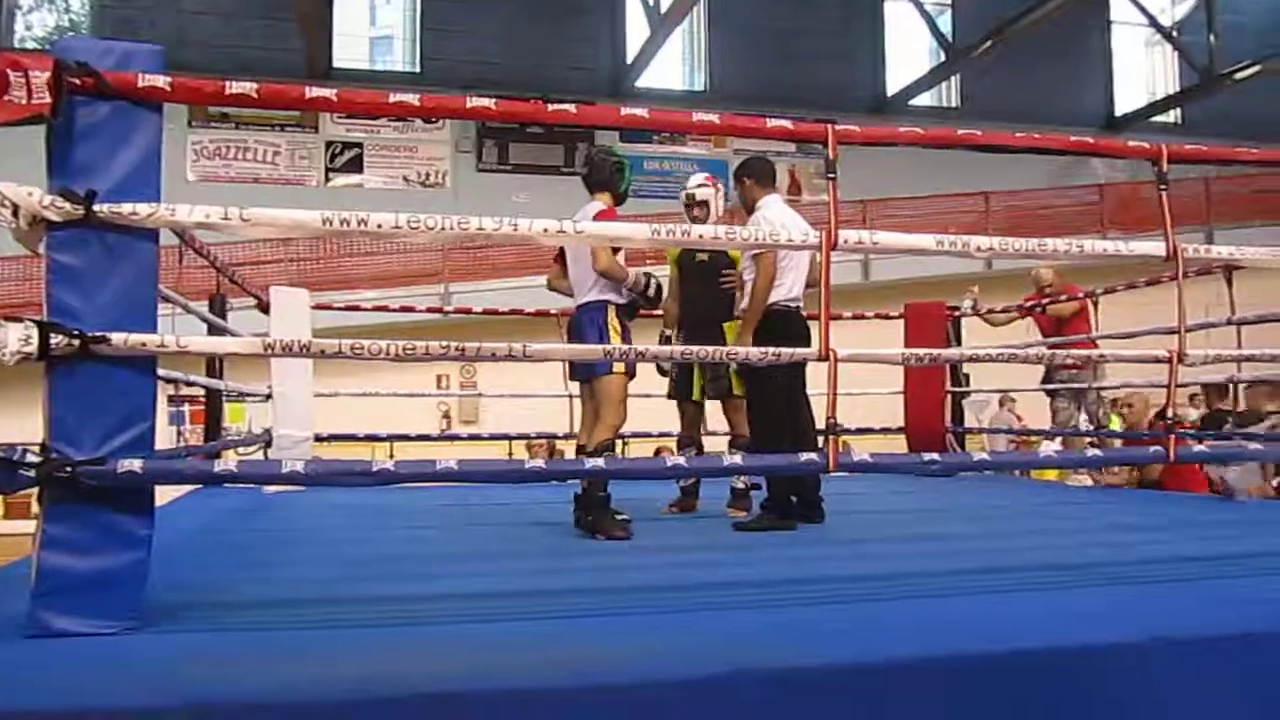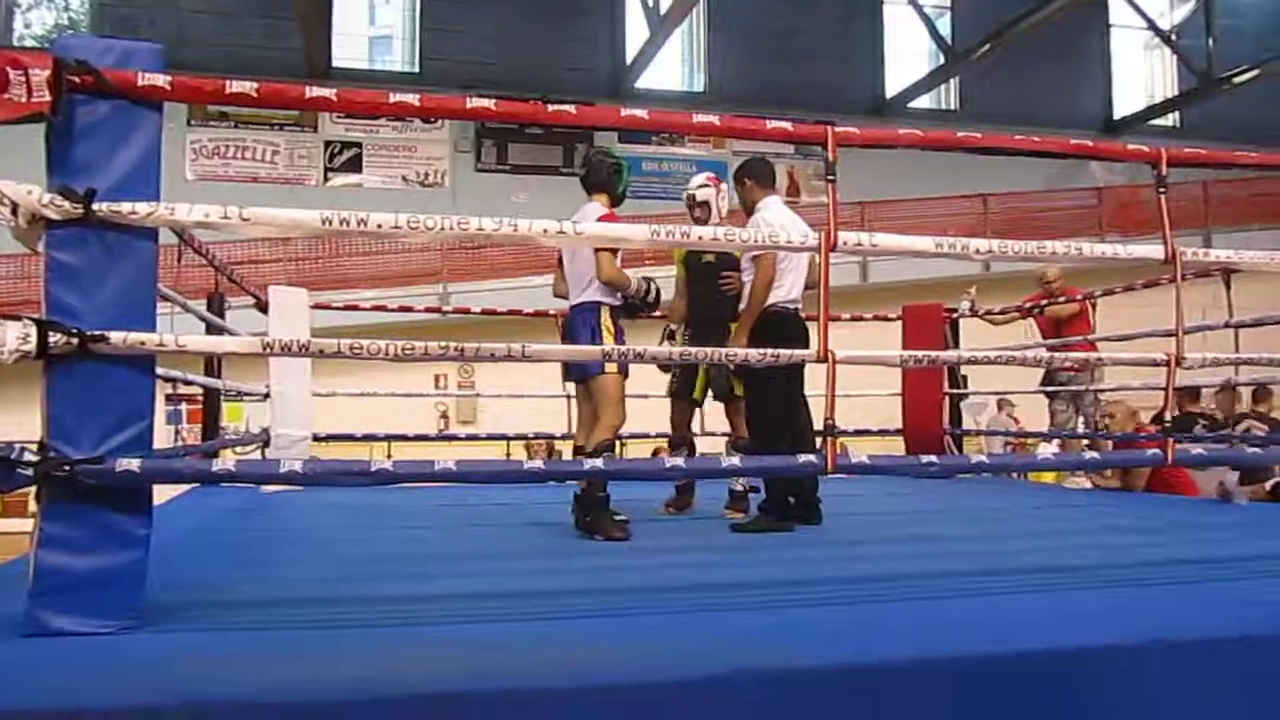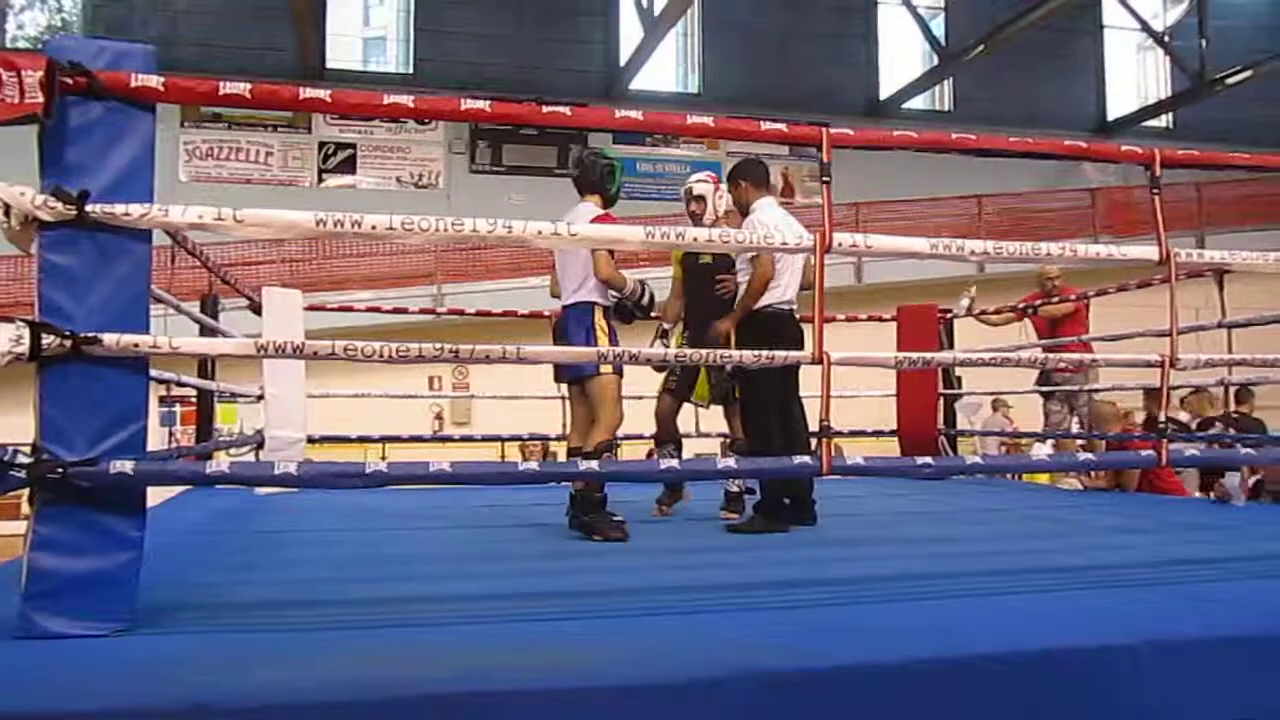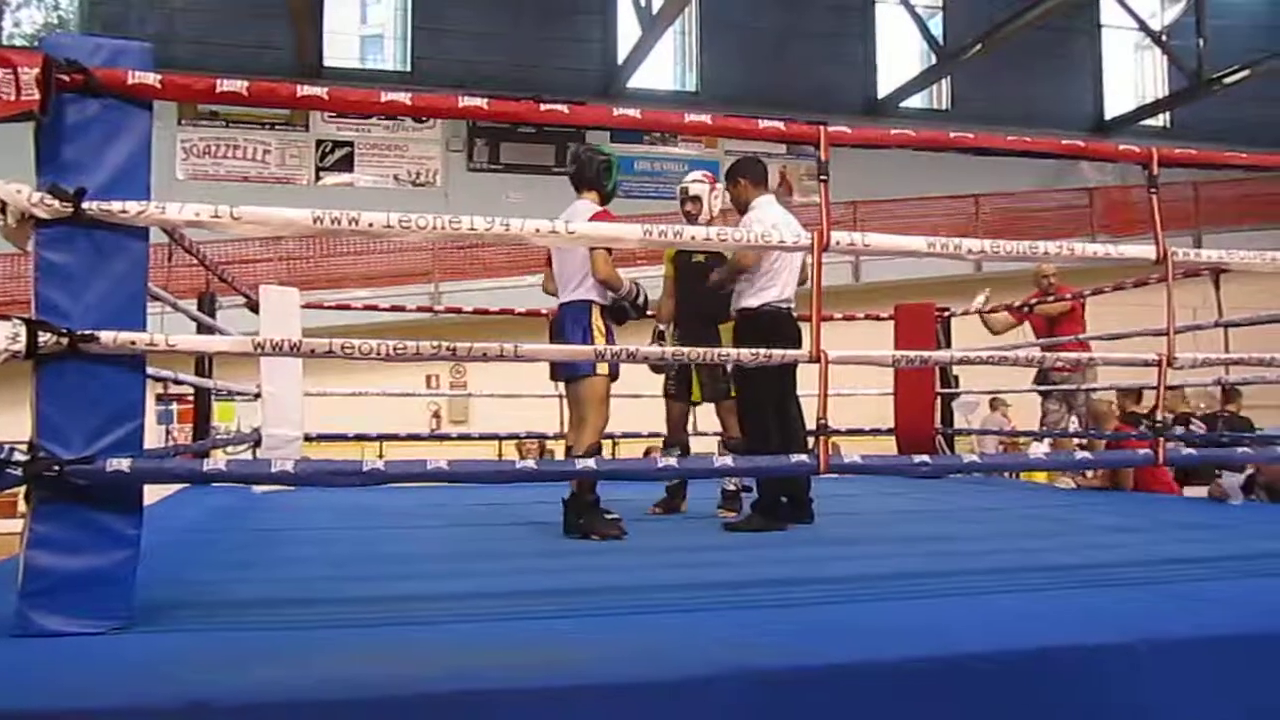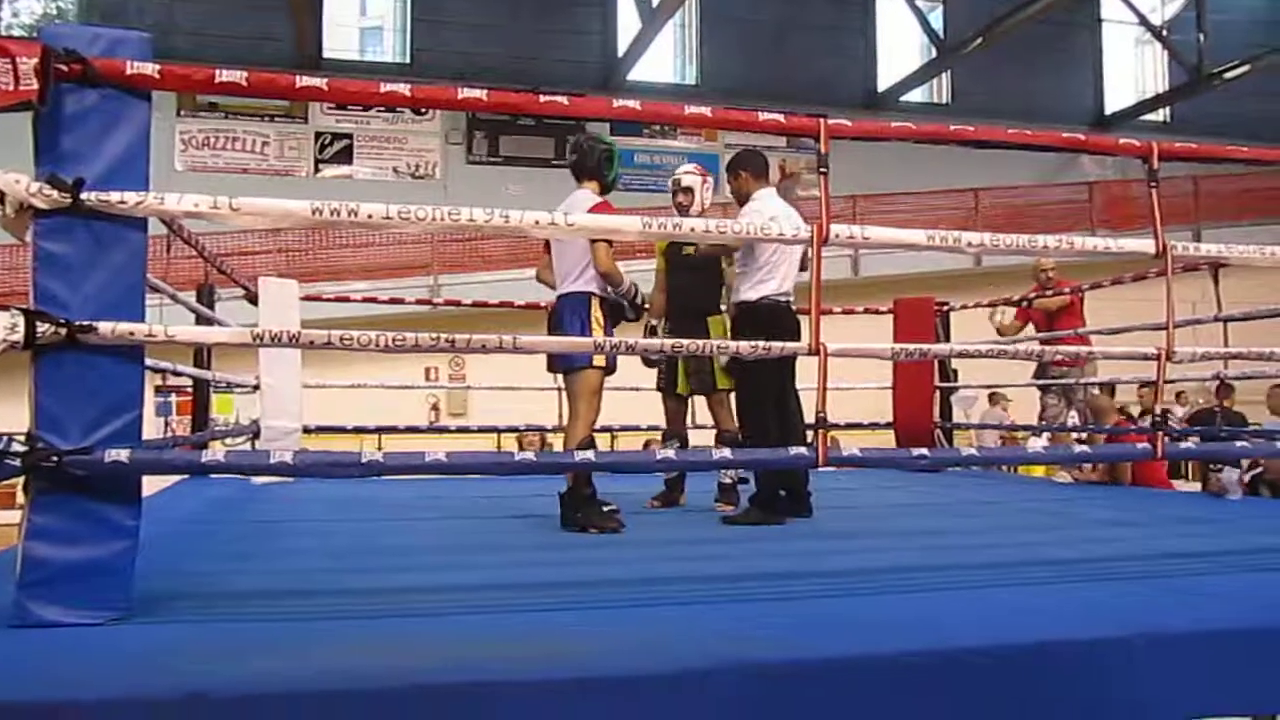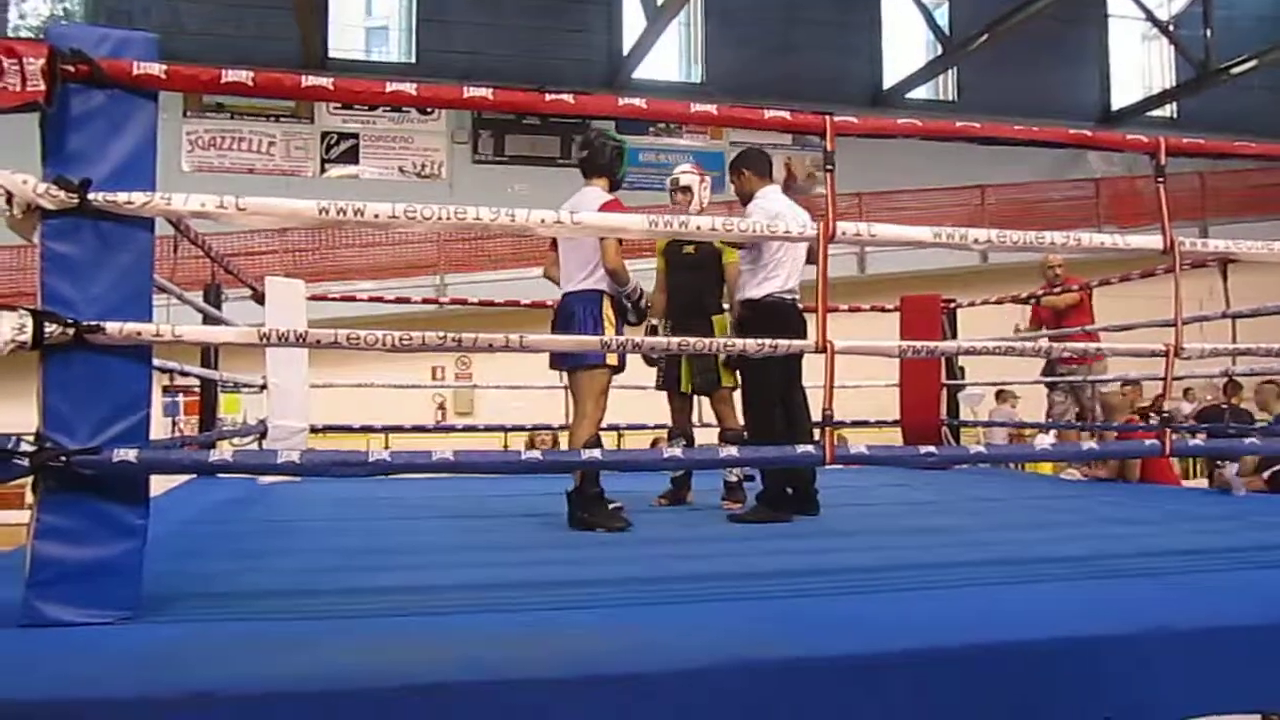
dt=0.2s
person 1, frame 1
left shoulder: (577, 219)
right shoulder: (605, 214)
left elbow: (554, 279)
right elbow: (603, 264)
right wrist: (637, 281)
left hip: (583, 318)
right hip: (603, 319)
left knee: (592, 420)
right knee: (611, 417)
left ankle: (589, 505)
right ankle: (593, 504)
person 1, frame 2
left shoulder: (574, 222)
right shoulder: (605, 218)
left elbow: (559, 287)
right elbow: (607, 273)
right wrist: (639, 288)
left hip: (576, 319)
right hip: (596, 320)
left knee: (588, 421)
right knee: (611, 417)
left ankle: (587, 505)
right ankle: (592, 505)
person 1, frame 3
left shoulder: (567, 222)
right shoulder: (600, 219)
right elbow: (604, 272)
right wrist: (634, 291)
left hip: (568, 319)
right hip: (590, 320)
left knee: (582, 422)
right knee: (608, 417)
left ankle: (582, 504)
right ankle: (589, 506)
person 1, frame 4
left shoulder: (563, 220)
right shoulder: (598, 216)
left elbow: (549, 283)
right elbow: (602, 272)
right wrist: (629, 292)
left hip: (565, 317)
right hip: (588, 318)
left knee: (579, 421)
right knee: (594, 420)
left ankle: (581, 505)
right ankle: (582, 509)
person 1, frame 5
left shoulder: (561, 210)
right shoulder: (598, 207)
left elbow: (543, 271)
right elbow: (603, 265)
right wrist: (628, 292)
left hip: (563, 309)
right hip: (586, 310)
left knee: (578, 413)
right knee: (586, 413)
left ankle: (579, 498)
right ankle: (578, 503)
person 1, frame 6
left shoulder: (567, 207)
right shoulder: (608, 204)
left elbow: (550, 268)
right elbow: (612, 262)
right wrist: (633, 294)
left hip: (569, 308)
right hip: (595, 308)
left knee: (582, 411)
right knee: (591, 412)
left ankle: (586, 497)
right ankle: (585, 503)
person 2, frame 1
left shoulder: (763, 216)
right shoulder: (796, 219)
left elbow: (766, 274)
left wrist: (746, 331)
left hip: (771, 323)
right hip: (793, 320)
left knee: (769, 417)
right knee: (794, 412)
left ankle: (779, 508)
right ankle: (807, 502)
person 2, frame 2
left shoulder: (763, 218)
right shoulder: (796, 221)
left elbow: (766, 276)
left wrist: (742, 332)
left hip: (769, 324)
right hip: (792, 322)
left knee: (767, 418)
right knee: (793, 414)
left ankle: (777, 509)
right ankle: (805, 504)
person 2, frame 3
left shoulder: (759, 219)
right shoulder: (790, 221)
left elbow: (763, 273)
left wrist: (732, 319)
left hip: (762, 325)
right hip: (786, 323)
left knee: (761, 419)
right knee: (788, 414)
left ankle: (772, 510)
right ankle: (800, 504)
person 2, frame 4
left shoulder: (758, 216)
right shoulder: (789, 220)
left elbow: (744, 260)
left wrist: (720, 278)
left hip: (758, 323)
right hip: (784, 321)
left knee: (759, 416)
right knee: (785, 412)
left ankle: (769, 508)
right ankle: (797, 502)
person 2, frame 5
left shoulder: (758, 208)
right shoulder: (790, 213)
right elbow: (802, 262)
left wrist: (708, 247)
left hip: (757, 315)
right hip: (783, 313)
left knee: (758, 409)
right knee: (784, 403)
left ankle: (768, 502)
right ankle: (796, 496)
person 2, frame 6
left shoulder: (764, 205)
right shoulder: (796, 211)
right elbow: (813, 253)
left hip: (763, 313)
right hip: (788, 312)
left knee: (764, 408)
right knee: (790, 403)
left ankle: (775, 500)
right ankle: (803, 494)
person 3, frame 1
right shoulder: (679, 248)
right wrist: (665, 338)
left hip: (724, 336)
right hip: (688, 337)
left knee: (735, 414)
right knee: (689, 420)
left ankle: (740, 493)
right ankle: (688, 492)
person 3, frame 2
right shoulder: (686, 247)
right wrist: (670, 334)
left hip: (729, 337)
right hip: (693, 337)
left knee: (738, 417)
right knee: (679, 417)
left ankle: (738, 495)
right ankle: (683, 490)
person 3, frame 3
right shoulder: (683, 247)
right wrist: (663, 333)
left hip: (728, 339)
right hip: (691, 338)
left knee: (736, 418)
right knee: (665, 412)
left ankle: (734, 496)
right ankle: (673, 484)
person 3, frame 4
right shoulder: (675, 246)
right wrist: (659, 335)
left hip: (718, 336)
right hip: (683, 336)
left knee: (727, 414)
right knee: (675, 419)
left ankle: (731, 494)
right ankle: (675, 493)
person 3, frame 5
right shoulder: (667, 240)
left elbow: (735, 287)
right wrist: (651, 329)
left hip: (708, 329)
right hip: (674, 330)
left knee: (720, 407)
right knee: (674, 411)
left ankle: (728, 487)
right ankle: (673, 486)
person 3, frame 6
right shoulder: (666, 240)
left elbow: (735, 286)
right wrist: (652, 328)
left hip: (711, 328)
right hip: (675, 330)
left knee: (723, 404)
right knee: (679, 410)
left ankle: (734, 485)
right ankle: (680, 485)
person 4, frame 1
left shoulder: (1075, 294)
right shoulder: (1033, 301)
left elbow: (1063, 311)
right elbow: (1000, 319)
left wrist: (1039, 308)
right wrist: (977, 308)
left hip: (1087, 366)
right hip: (1060, 370)
left knee: (1100, 420)
right knee: (1065, 424)
person 4, frame 2
left shoulder: (1076, 296)
right shoulder: (1035, 302)
left elbow: (1063, 314)
right elbow: (1001, 319)
left wrist: (1035, 310)
right wrist: (975, 309)
left hip: (1085, 370)
right hip: (1059, 373)
left knee: (1096, 424)
right knee: (1065, 426)
right ankle: (1076, 475)
person 4, frame 3
left shoulder: (1073, 296)
right shoulder: (1032, 301)
left elbow: (1057, 311)
right elbow: (995, 319)
left wrist: (1030, 309)
left hip: (1081, 370)
right hip: (1054, 372)
left knee: (1091, 423)
right knee: (1058, 427)
person 4, frame 4
left shoulder: (1070, 295)
right shoulder: (1030, 302)
left elbow: (1052, 310)
right elbow: (996, 328)
left wrist: (1023, 307)
right wrist: (983, 312)
left hip: (1080, 370)
right hip: (1052, 372)
left knee: (1090, 423)
right knee: (1055, 425)
person 4, frame 5
left shoulder: (1069, 288)
right shoulder: (1030, 298)
left elbow: (1052, 305)
right elbow: (1010, 332)
left wrist: (1024, 302)
right wrist: (998, 325)
left hip: (1080, 365)
right hip: (1052, 368)
left knee: (1091, 419)
right knee: (1054, 421)
person 4, frame 6
left shoulder: (1077, 286)
right shoulder: (1040, 297)
left elbow: (1060, 302)
right elbow: (1033, 332)
left wrist: (1031, 299)
right wrist: (1021, 334)
left hip: (1089, 363)
right hip: (1060, 365)
left knee: (1098, 417)
right knee: (1060, 418)
